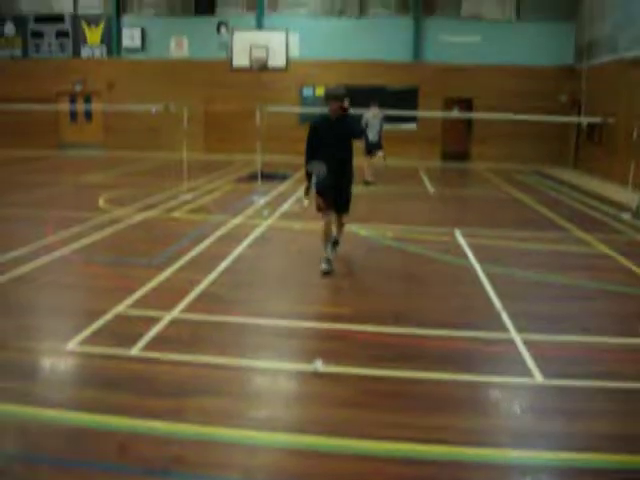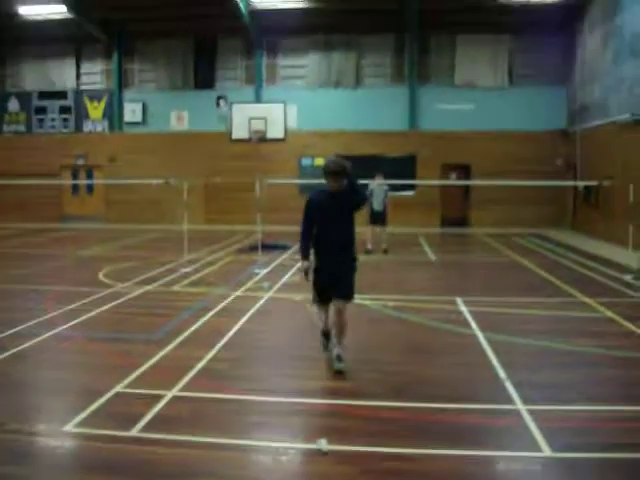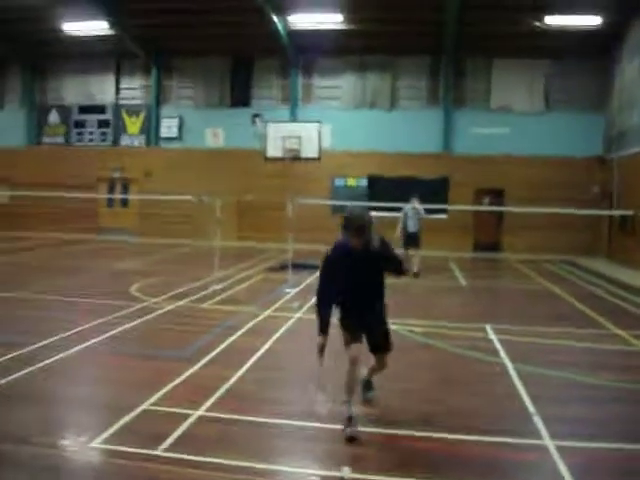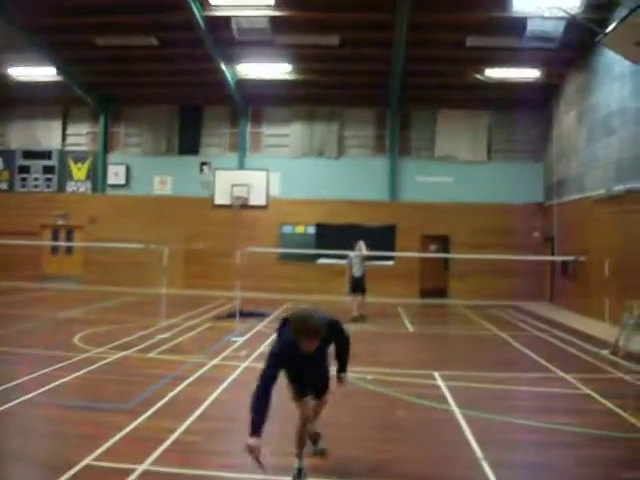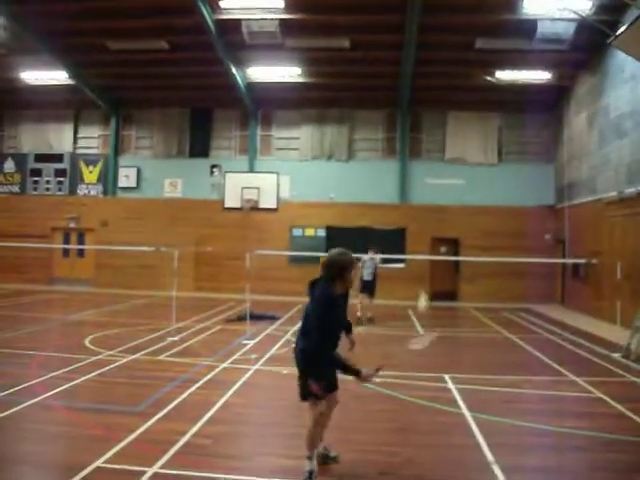
dt=0.5s
person 1, frame 1
left shoulder: (349, 121)
right shoulder: (318, 124)
left elbow: (359, 134)
right elbow: (310, 153)
left wrist: (347, 112)
right wrist: (309, 178)
left hip: (344, 178)
right hip: (324, 178)
left knee: (340, 218)
right knee: (328, 219)
left ankle: (336, 238)
right ankle: (327, 256)
person 1, frame 2
left shoulder: (349, 195)
right shoulder: (315, 199)
left elbow: (362, 199)
right elbow: (307, 230)
left wrist: (349, 175)
right wrist: (305, 257)
left hip: (345, 261)
right hip: (322, 261)
left knee: (340, 308)
right knee: (323, 308)
left ankle: (337, 352)
right ankle: (326, 328)
person 1, frame 3
left shoulder: (378, 246)
right shoulder: (334, 256)
left elbow: (400, 269)
right elbow: (324, 295)
left wrist: (381, 251)
right wrist: (323, 332)
left hip: (374, 310)
right hip: (350, 313)
left knee: (381, 362)
right knee: (354, 357)
left ankle: (368, 377)
right ankle: (349, 415)
person 1, frame 4
left shoulder: (330, 325)
right shoulder: (283, 346)
left elbow: (343, 341)
right elbow: (264, 387)
left wrist: (342, 369)
right wrist: (255, 433)
left hip: (318, 364)
right hip: (297, 372)
left knee: (322, 400)
right knee: (305, 414)
left ankle: (311, 430)
right ankle: (299, 466)
person 1, frame 5
left shoulder: (340, 292)
right shoulder: (320, 306)
right elbow: (324, 352)
left wrist: (348, 331)
right wrist: (356, 373)
left hip: (323, 355)
right hip: (311, 359)
left knee: (332, 401)
right knee: (318, 412)
left ankle: (318, 448)
